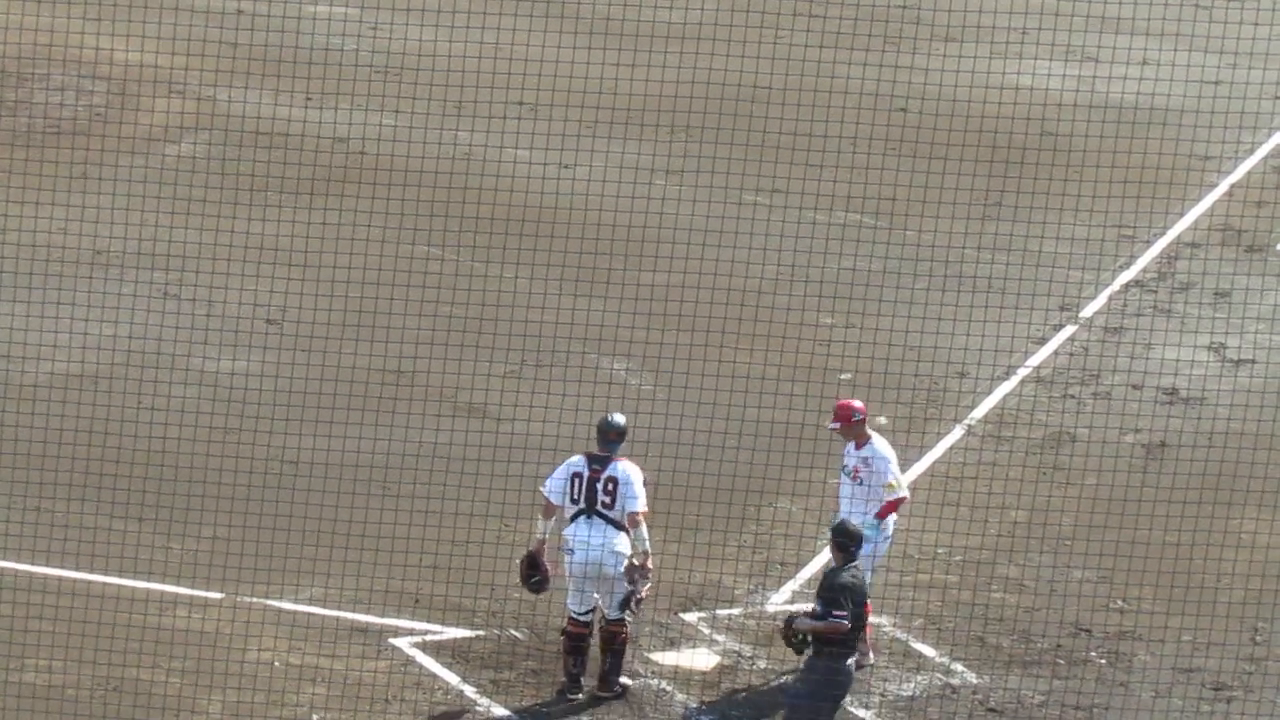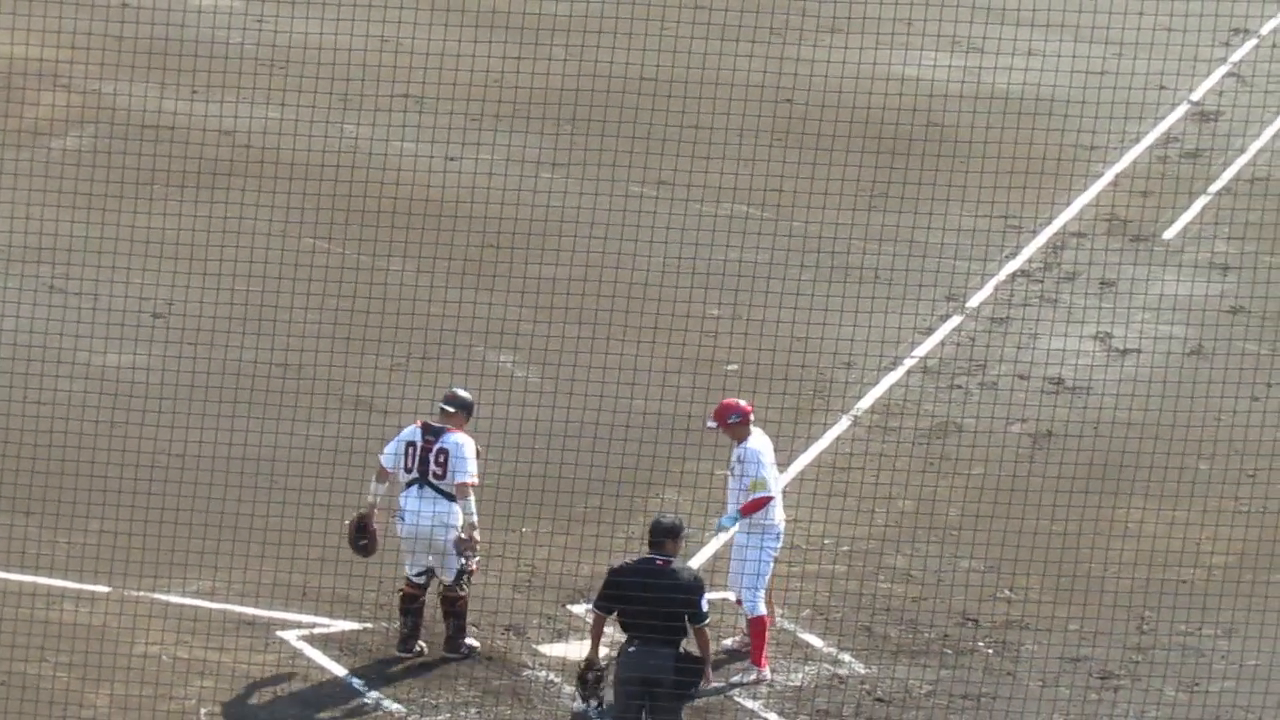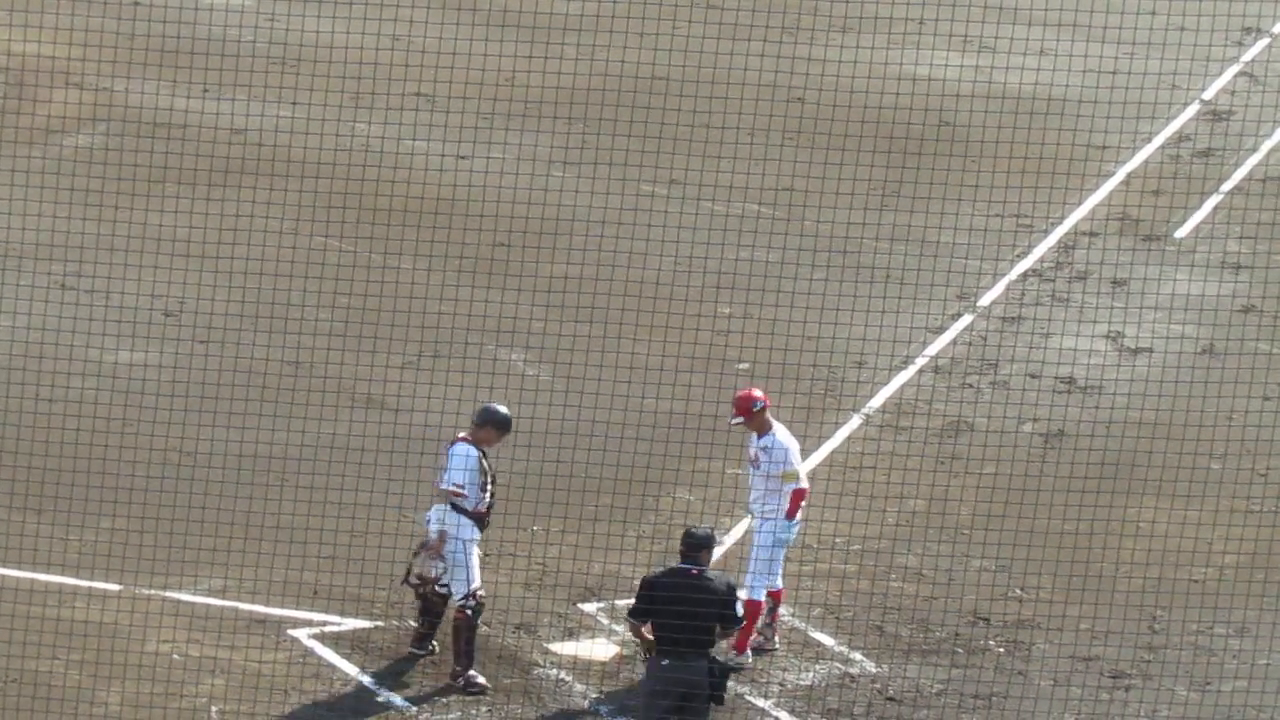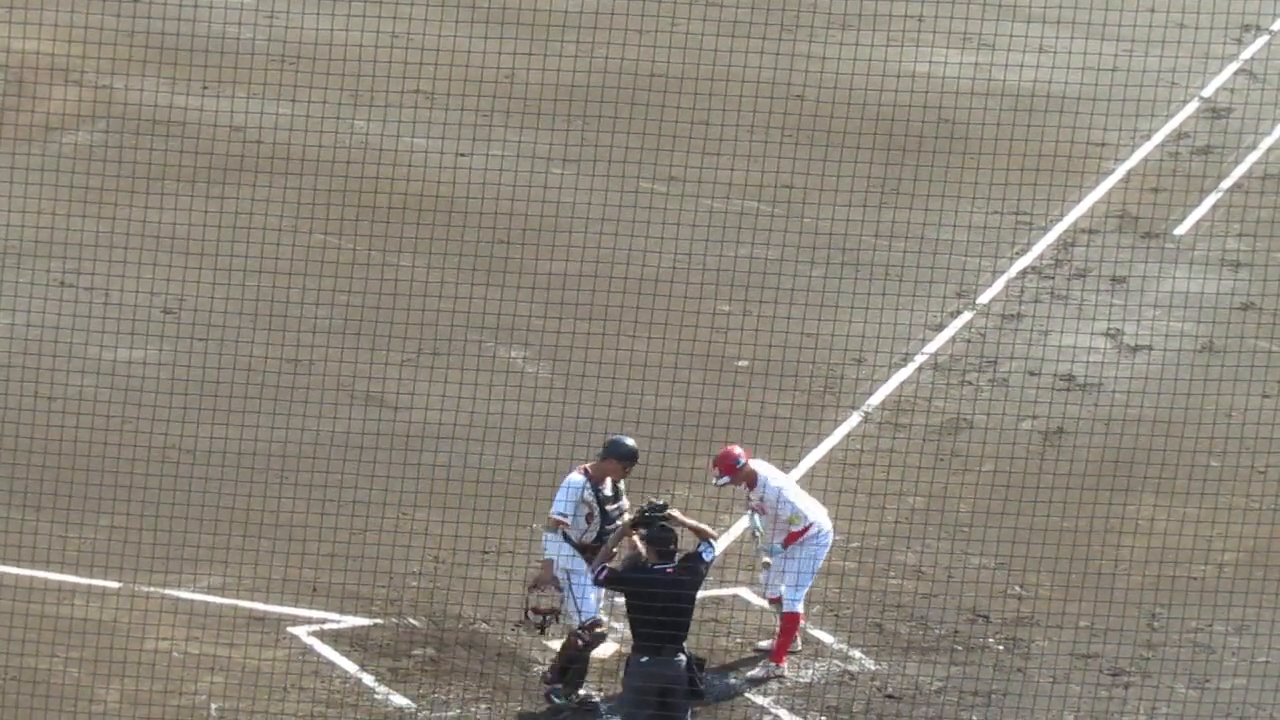
dt=1s
person 1, frame 1
left shoulder: (573, 464)
right shoulder: (628, 471)
left elbow: (549, 505)
right elbow: (635, 518)
left wrist: (540, 540)
right wrist: (645, 555)
left hip: (577, 551)
right hip: (613, 553)
left knee: (579, 617)
right knee: (617, 616)
left ankle: (573, 683)
right ankle: (609, 681)
person 1, frame 2
left shoulder: (410, 433)
right shoulder: (462, 442)
left elbow: (384, 470)
right elbow: (463, 488)
left wrist: (372, 504)
right wrist: (472, 526)
left hip: (409, 519)
right hip: (443, 522)
left knee: (416, 579)
right knee: (455, 582)
left ankle: (408, 643)
right ankle: (455, 643)
person 1, frame 3
left shoulder: (464, 447)
right shoulder: (467, 452)
right elbow: (448, 495)
right wrist: (441, 536)
left hip: (452, 530)
right hip: (458, 533)
left knee: (441, 586)
right knee: (470, 599)
left ankle: (422, 640)
right ankle: (462, 670)
person 1, frame 4
left shoulder: (614, 483)
right shoulder: (577, 482)
left elbow: (621, 515)
right elbow: (554, 524)
right wrist: (547, 565)
left hip: (596, 562)
right hip: (572, 563)
left knee: (587, 627)
right knee: (591, 628)
left ankle: (570, 687)
right ankle: (554, 678)
person 2, frame 1
left shoulder: (879, 453)
right shoulder: (852, 445)
left elbow: (900, 496)
left wrist: (873, 522)
right wrist: (841, 518)
left hip: (872, 530)
right ankle: (861, 649)
person 2, frame 2
left shoulder: (753, 450)
right shoulder: (750, 439)
left elbow: (766, 495)
left wrist: (735, 516)
left hip: (762, 531)
right hip: (749, 528)
left knee: (752, 595)
right knee: (739, 584)
left ankle: (759, 667)
right ankle: (750, 636)
person 2, frame 3
left shoulder: (782, 443)
right shoulder: (757, 435)
left elbow: (800, 488)
left wrist: (787, 524)
right wrist: (754, 503)
left hip: (776, 520)
right hip: (763, 516)
left knee: (755, 581)
right knee: (770, 577)
left ankle: (740, 650)
right ankle: (767, 634)
person 2, frame 4
left shoulder: (775, 489)
right shoulder: (749, 473)
left elbow: (806, 522)
left wrist: (781, 547)
right wrist: (754, 518)
left hip: (812, 535)
right hip: (784, 536)
left knee: (792, 594)
right knee: (771, 585)
left ankle: (777, 662)
right ankle: (789, 637)
person 3, frame 1
left shoulder: (839, 581)
right shoulder: (853, 576)
left elbow: (841, 625)
left wrist: (808, 625)
right wrist: (813, 615)
left hip: (829, 668)
right hip: (823, 662)
person 3, frame 2
left shoulder: (621, 573)
right shoulder: (690, 579)
left elbow: (599, 616)
right elbow: (700, 628)
left wrist: (593, 652)
right wrist: (706, 663)
left hip: (633, 656)
right hip: (669, 659)
person 3, frame 3
left shoulder: (655, 582)
right shoulder: (723, 587)
left elbow: (635, 625)
right elbow: (732, 628)
left wrist: (647, 640)
left hip: (664, 667)
right hip: (700, 669)
person 3, frame 4
left shoulder: (634, 577)
right shoulder: (689, 572)
left elbow: (597, 570)
right elbow: (711, 539)
left wrist: (621, 533)
right wrist: (684, 522)
left hip: (643, 664)
right hip: (678, 663)
